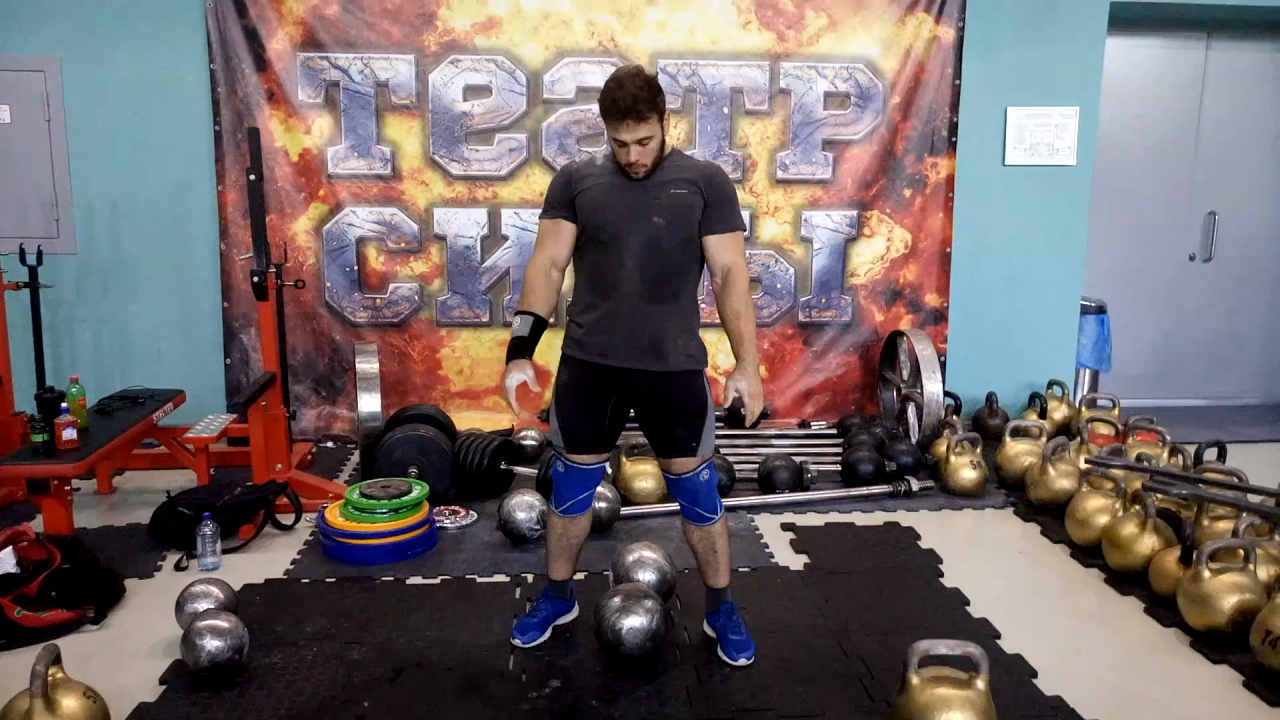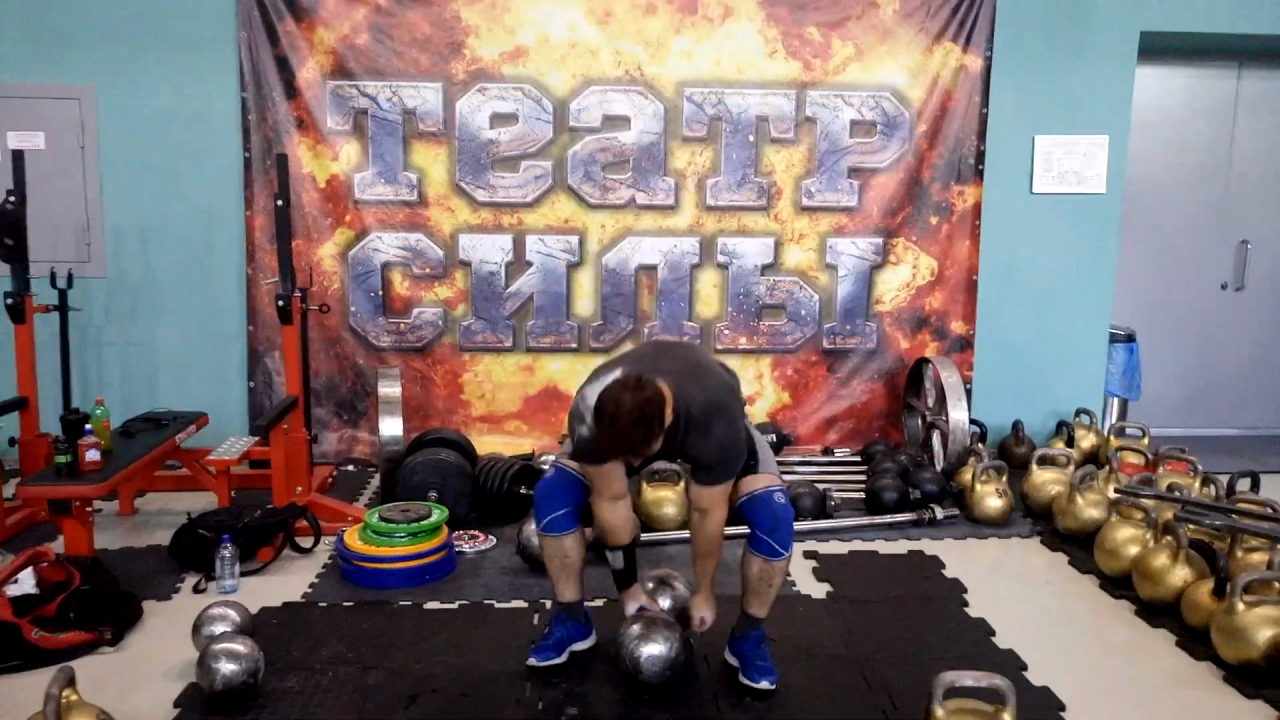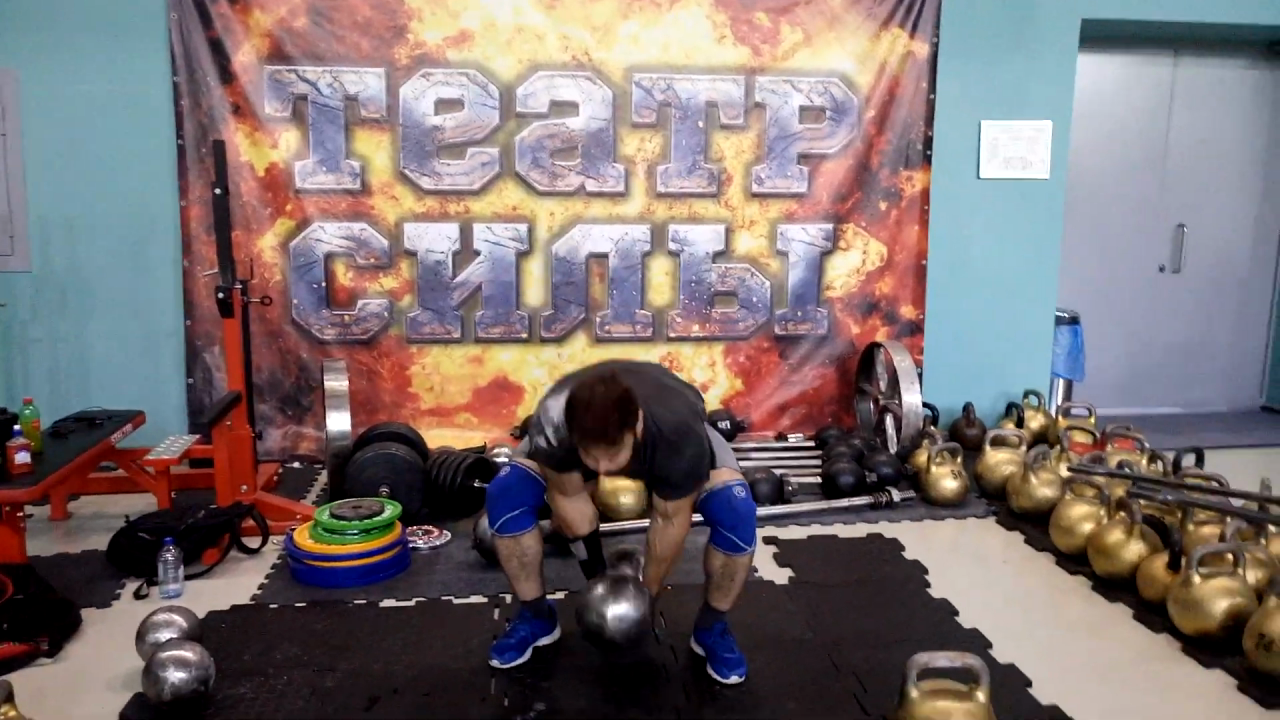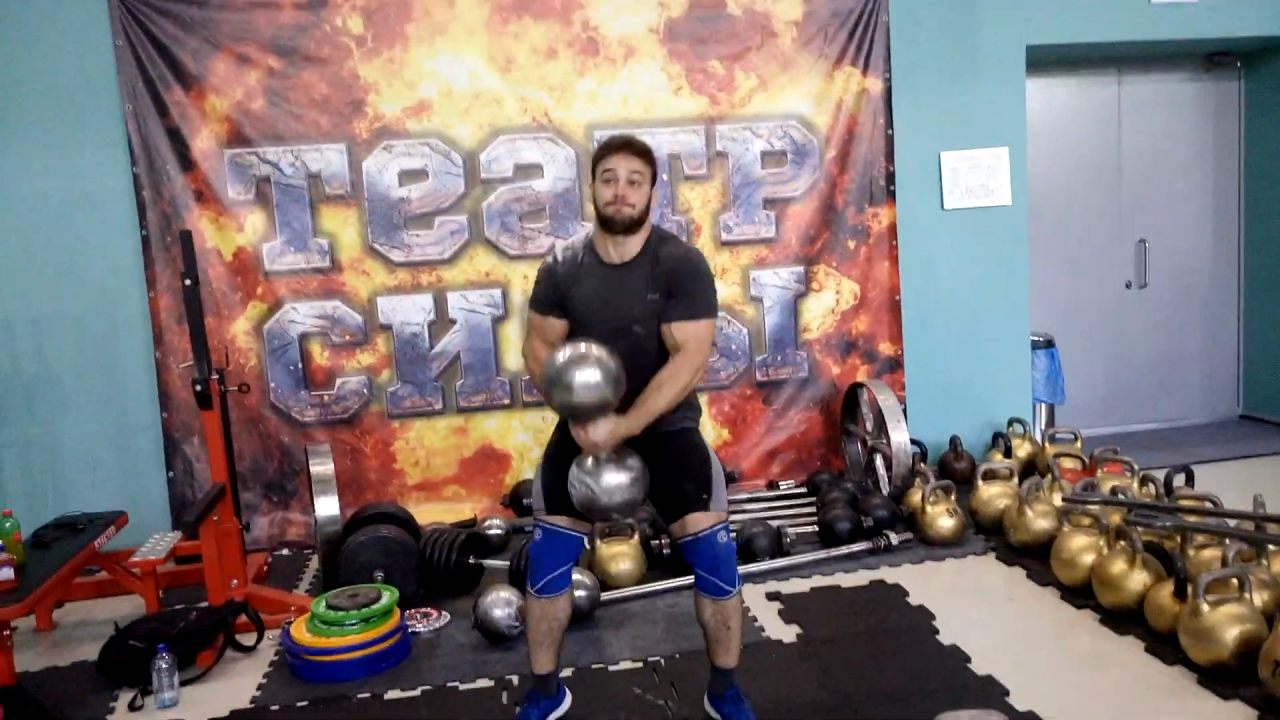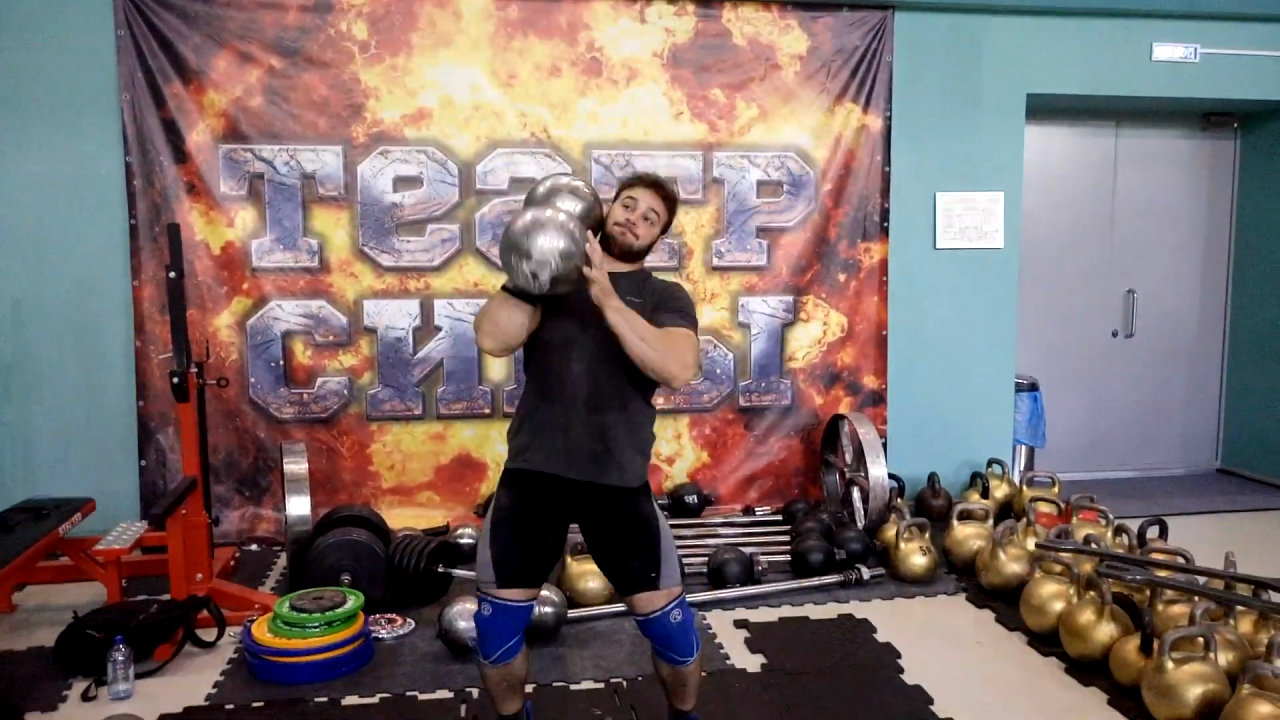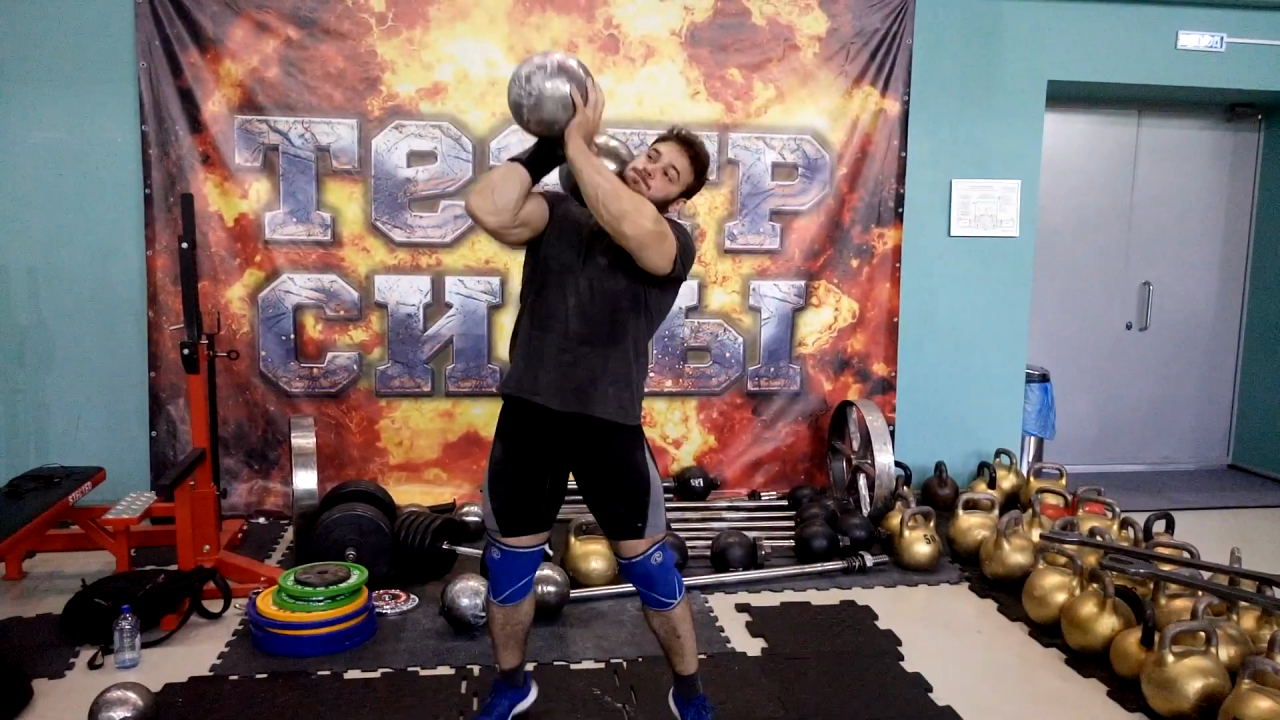
dt=0.4s
person 1, frame 1
left shoulder: (706, 182)
right shoulder: (577, 179)
left elbow: (730, 272)
right elbow: (547, 264)
left wrist: (746, 362)
right wrist: (520, 351)
left hip: (674, 363)
right hip: (589, 360)
left knee: (694, 486)
right knee: (573, 480)
left ankle: (720, 607)
right ankle: (557, 597)
person 1, frame 2
left shoulder: (713, 423)
right shoulder: (592, 416)
left elbow: (708, 514)
right elbow: (610, 501)
left wrist: (704, 594)
right wrist: (629, 584)
left hip: (703, 426)
left knee: (771, 513)
right knee: (555, 492)
left ankle: (749, 634)
right ankle: (570, 617)
person 1, frame 3
left shoulder: (679, 435)
right shoulder: (552, 425)
left elbow: (670, 521)
right elbow: (568, 497)
left wrist: (649, 591)
right wrist: (595, 572)
left hip: (669, 427)
right hip: (588, 430)
left knee: (735, 511)
right knee: (507, 495)
left ankle: (712, 627)
right ankle: (534, 615)
person 1, frame 4
left shoulder: (681, 262)
right shoulder: (563, 266)
left elbow: (689, 359)
right elbow: (539, 345)
left wrist: (625, 428)
right wrist: (573, 414)
left hip: (665, 421)
right hip: (585, 412)
left knee: (712, 550)
right knee: (549, 555)
person 1, frame 5
left shoulder: (664, 296)
left elbow: (679, 369)
right elbow: (492, 340)
left wrist: (607, 298)
left hip: (616, 480)
right hip: (532, 471)
left knee: (667, 620)
right knee: (498, 618)
person 1, frame 6
left shoulder: (671, 242)
right shoulder: (558, 212)
left elbow: (632, 225)
right elbow: (485, 208)
left wrist: (578, 144)
right wrist: (546, 147)
left hip: (608, 421)
right hip: (528, 413)
left knee: (648, 564)
right knee: (508, 564)
